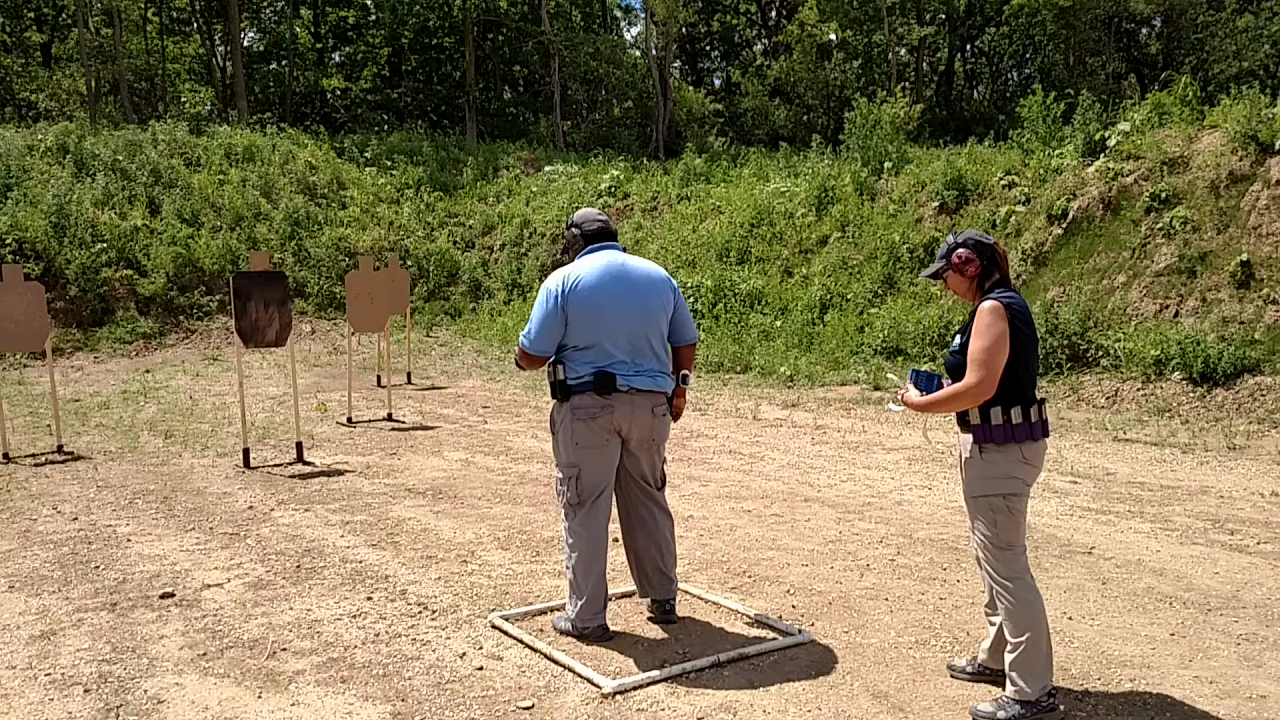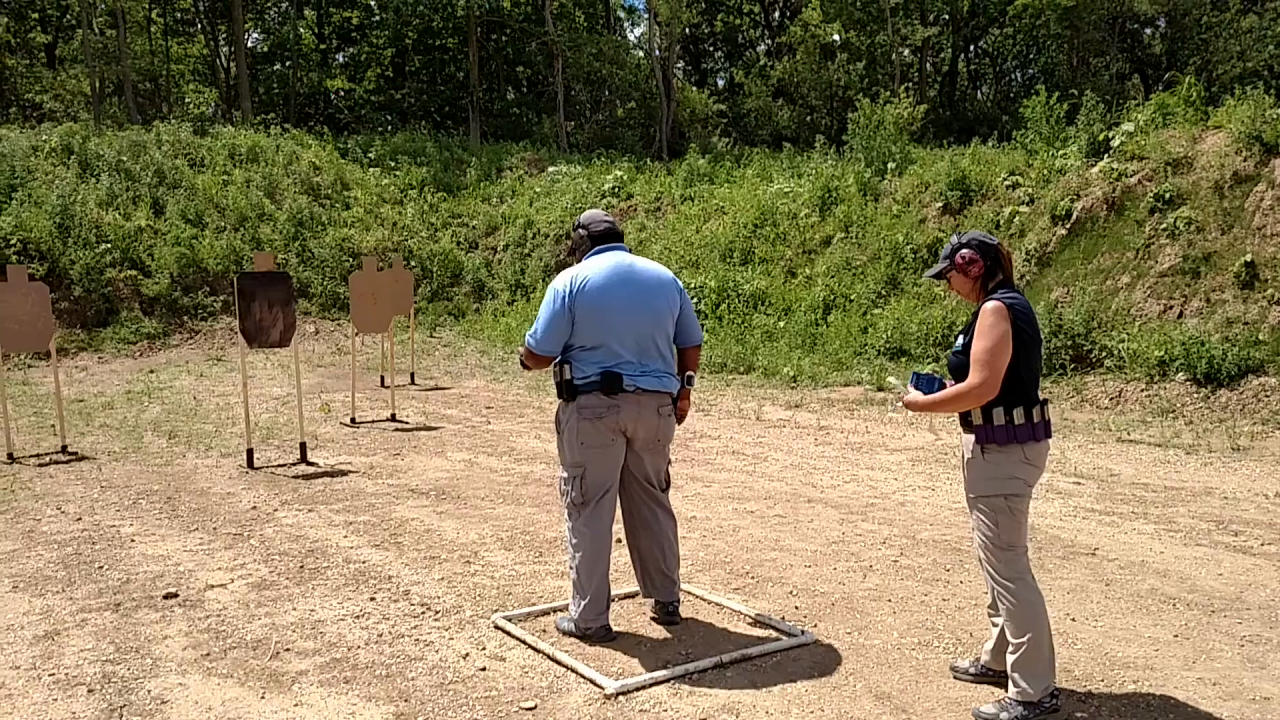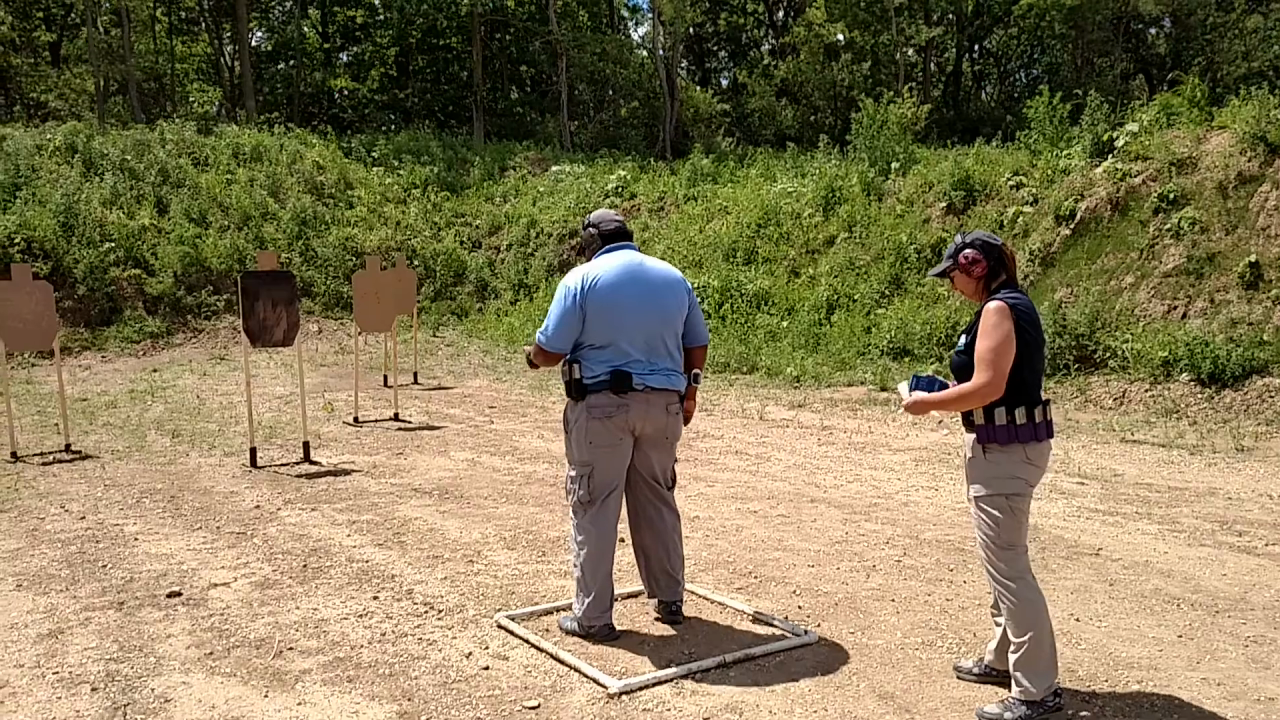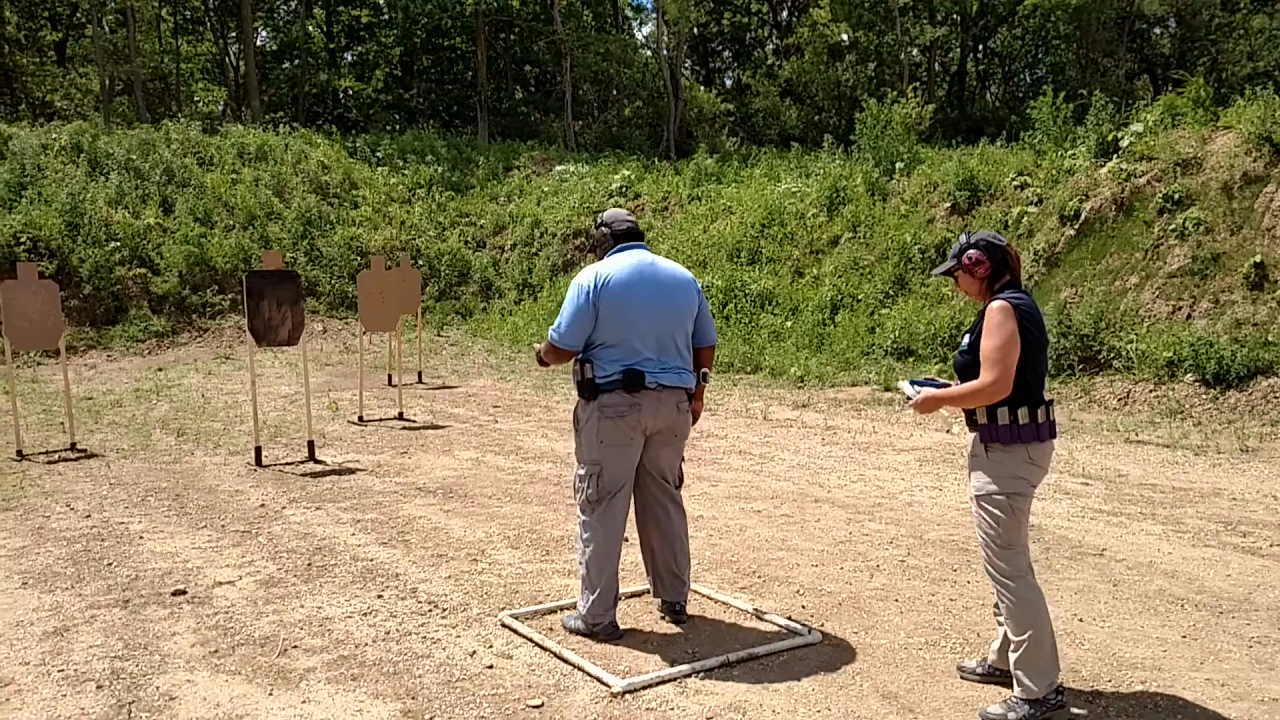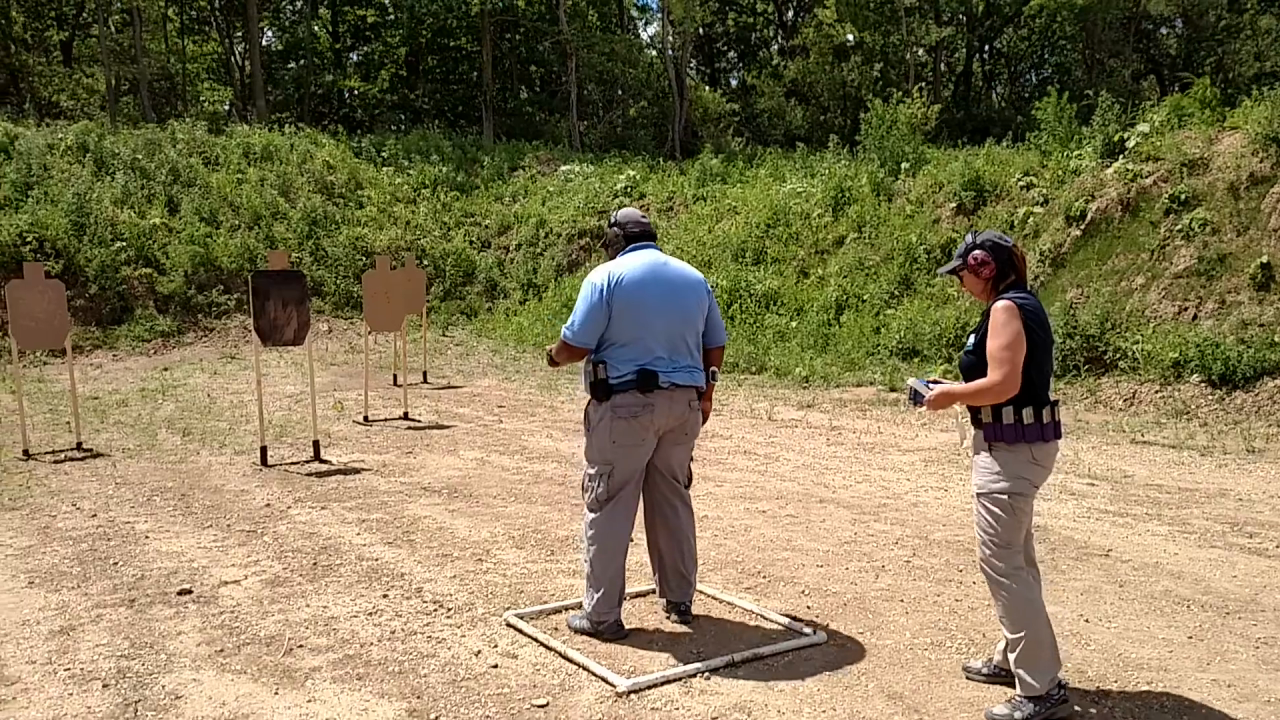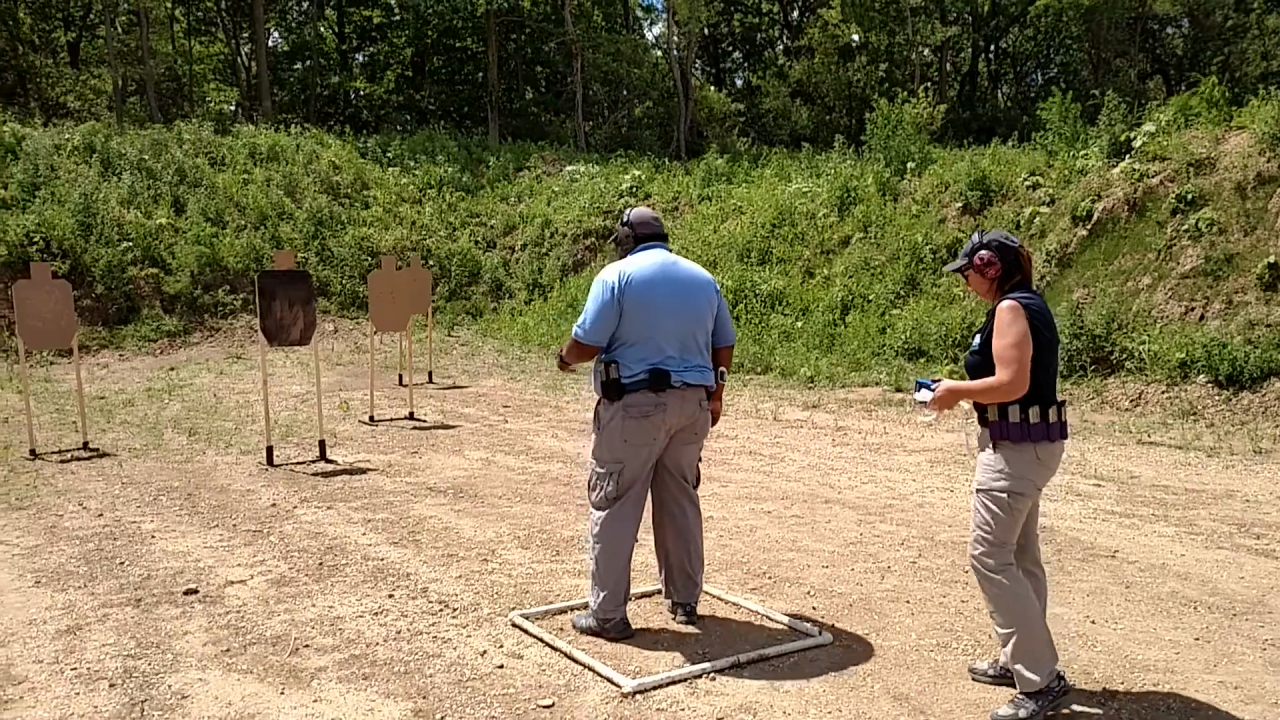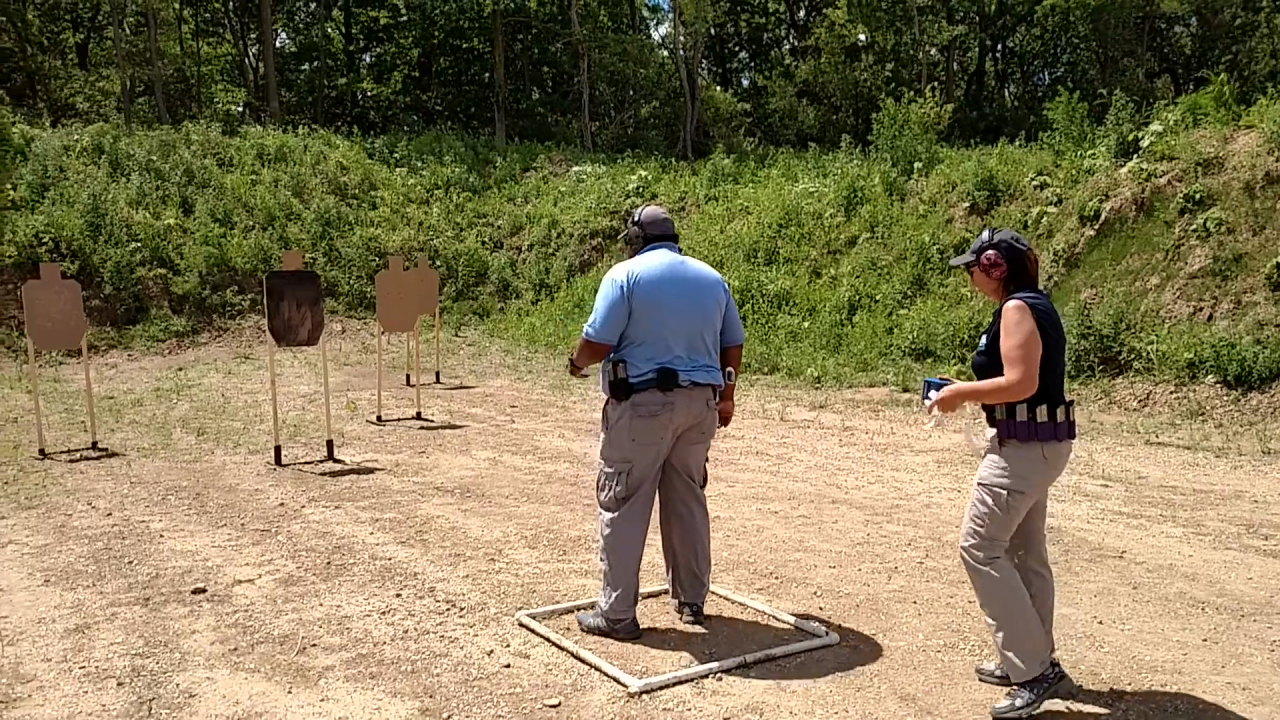
dt=0.1s
person 1, frame 1
left shoulder: (992, 308)
right shoulder: (1002, 305)
left elbow: (979, 388)
left wrist: (920, 403)
right wrist: (939, 390)
left hip: (1000, 449)
right hip: (995, 445)
left knee: (1005, 565)
right knee: (994, 558)
right ankle: (999, 658)
person 1, frame 2
left shoulder: (996, 309)
right shoulder: (1007, 306)
left elbow: (982, 388)
left wrist: (922, 404)
right wrist: (941, 391)
left hip: (1003, 450)
right hip: (999, 446)
left knee: (1006, 566)
right knee: (998, 560)
right ankle: (1002, 659)
person 1, frame 3
left shoulder: (998, 309)
right shoulder: (1012, 306)
left elbow: (987, 388)
left wrist: (929, 403)
right wrist: (944, 394)
left hip: (1004, 448)
right hip: (1005, 445)
left knee: (1007, 566)
right knee: (1003, 559)
right ankle: (1005, 659)
person 1, frame 4
left shoulder: (1001, 309)
right shoulder: (1015, 306)
left elbow: (994, 386)
left wrist: (936, 399)
right wrist: (950, 392)
left hip: (1007, 447)
right hip: (1010, 444)
left knee: (1005, 565)
right knee: (1007, 557)
right ankle: (1009, 659)
person 1, frame 5
left shoulder: (1006, 308)
right shoulder: (1021, 306)
left elbow: (1003, 385)
left wrist: (949, 392)
right wrist: (957, 393)
left hip: (1011, 447)
right hip: (1017, 443)
left knee: (1000, 562)
right knee: (1013, 556)
right ankle: (1017, 662)
person 1, frame 6
left shoulder: (1011, 308)
right shoulder: (1027, 305)
left elbow: (1012, 384)
left wrist: (956, 389)
right wrist: (963, 391)
left hip: (1016, 446)
right hip: (1026, 443)
left knee: (990, 556)
right knee: (1019, 554)
right ankle: (1022, 662)
person 1, frame 7
left shoulder: (1017, 308)
right shoulder: (1033, 305)
left elbow: (1020, 383)
left wrist: (962, 392)
right wrist: (968, 391)
left hip: (1026, 446)
right hip: (1034, 443)
left knee: (980, 547)
right knee: (1025, 551)
left ankle: (1034, 670)
right ankle: (1033, 662)
person 2, frame 1
left shoulder: (564, 281)
right shoulder: (658, 276)
left elbow: (532, 354)
right elbow: (685, 344)
left wrist: (521, 360)
right wrist: (678, 390)
left hip: (587, 407)
right hip: (649, 404)
left knee: (585, 512)
right knee: (648, 502)
left ankle: (587, 617)
right ankle: (663, 598)
person 2, frame 2
left shoulder: (571, 281)
right shoulder: (665, 277)
left elbow: (538, 354)
right elbow: (691, 345)
left wrist: (526, 360)
right wrist: (683, 393)
left hip: (593, 407)
right hip: (654, 405)
left knee: (589, 511)
right knee: (651, 503)
left ankle: (590, 618)
right ankle: (666, 600)
person 2, frame 3
left shoulder: (582, 279)
right shoulder: (674, 277)
left elbow: (549, 351)
right elbow: (697, 345)
left wrist: (533, 357)
right wrist: (688, 394)
left hip: (602, 406)
right hip: (662, 404)
left knee: (594, 510)
right knee: (657, 503)
left ankle: (592, 617)
right ankle: (669, 599)
person 2, frame 4
left shoulder: (594, 277)
right shoulder: (683, 277)
left elbow: (561, 348)
right elbow: (705, 345)
left wrist: (542, 354)
right wrist: (696, 394)
left hip: (612, 405)
right hip: (671, 403)
left knee: (601, 509)
right knee: (664, 501)
left ankle: (597, 615)
right ankle: (674, 599)
person 2, frame 5
left shoulder: (607, 277)
right shoulder: (694, 277)
left elbow: (575, 346)
right elbow: (715, 346)
left wrist: (554, 355)
right wrist: (704, 395)
left hip: (625, 404)
right hip: (682, 402)
left knee: (606, 506)
right knee: (672, 501)
left ankle: (602, 613)
right ankle: (679, 600)
person 2, frame 6
left shoulder: (617, 275)
right shoulder: (702, 277)
left elbow: (586, 344)
right elbow: (724, 346)
left wrist: (566, 357)
right wrist: (714, 395)
left hip: (635, 404)
right hip: (691, 402)
left knee: (614, 505)
right knee: (680, 501)
left ankle: (608, 612)
right ankle: (685, 600)
person 2, frame 7
left shoulder: (625, 274)
right shoulder: (711, 277)
left elbow: (597, 343)
right elbow: (733, 345)
left wrist: (576, 362)
right wrist: (725, 396)
left hip: (642, 403)
right hip: (699, 401)
left knee: (622, 505)
right knee: (687, 500)
left ankle: (617, 613)
right ankle: (691, 600)
